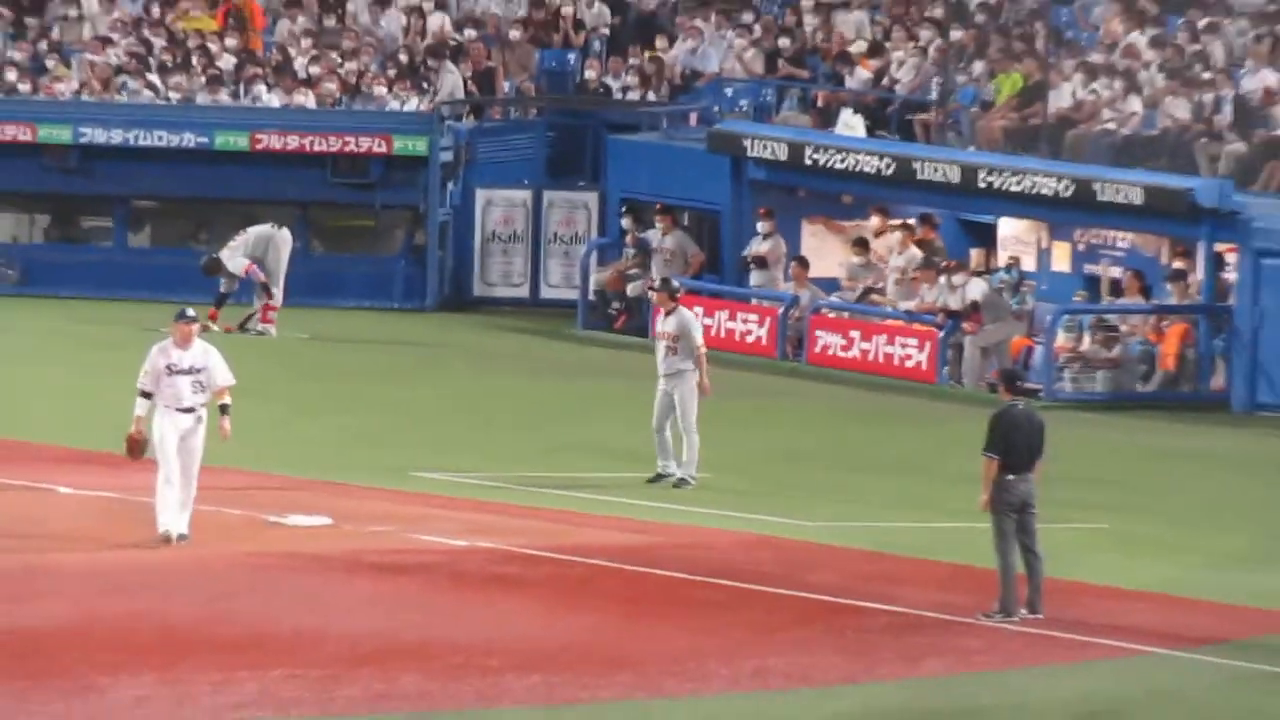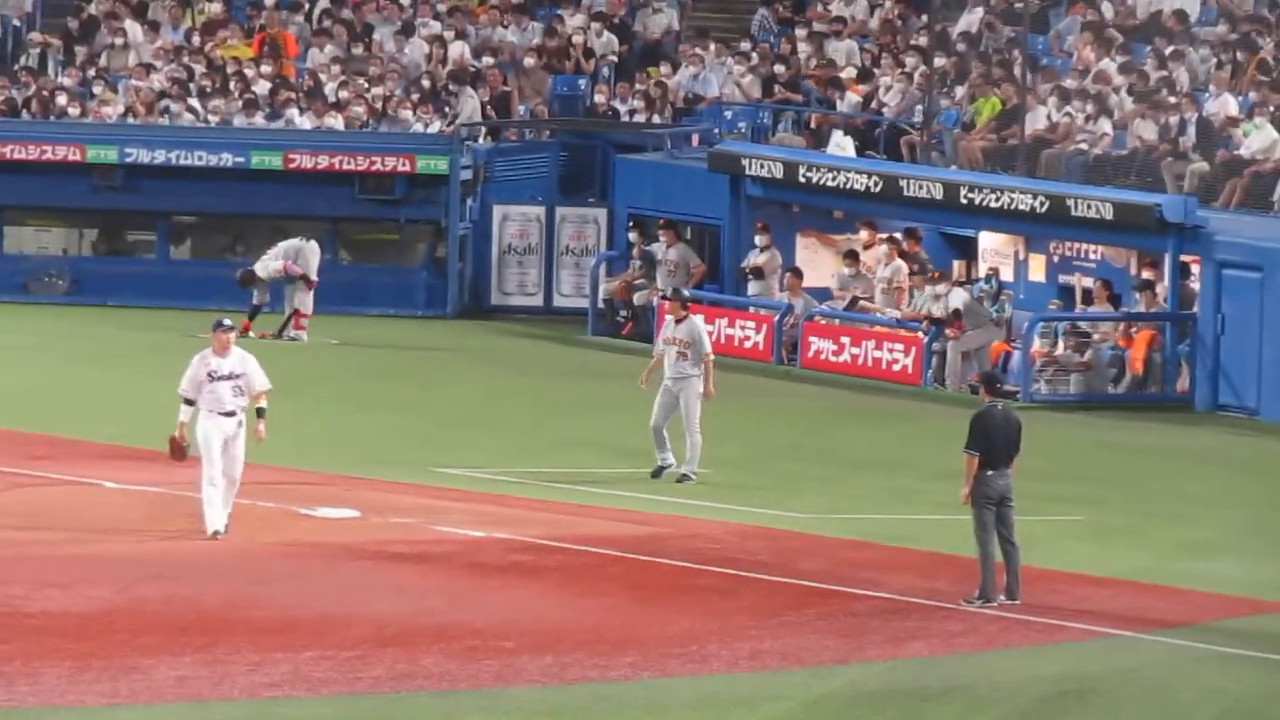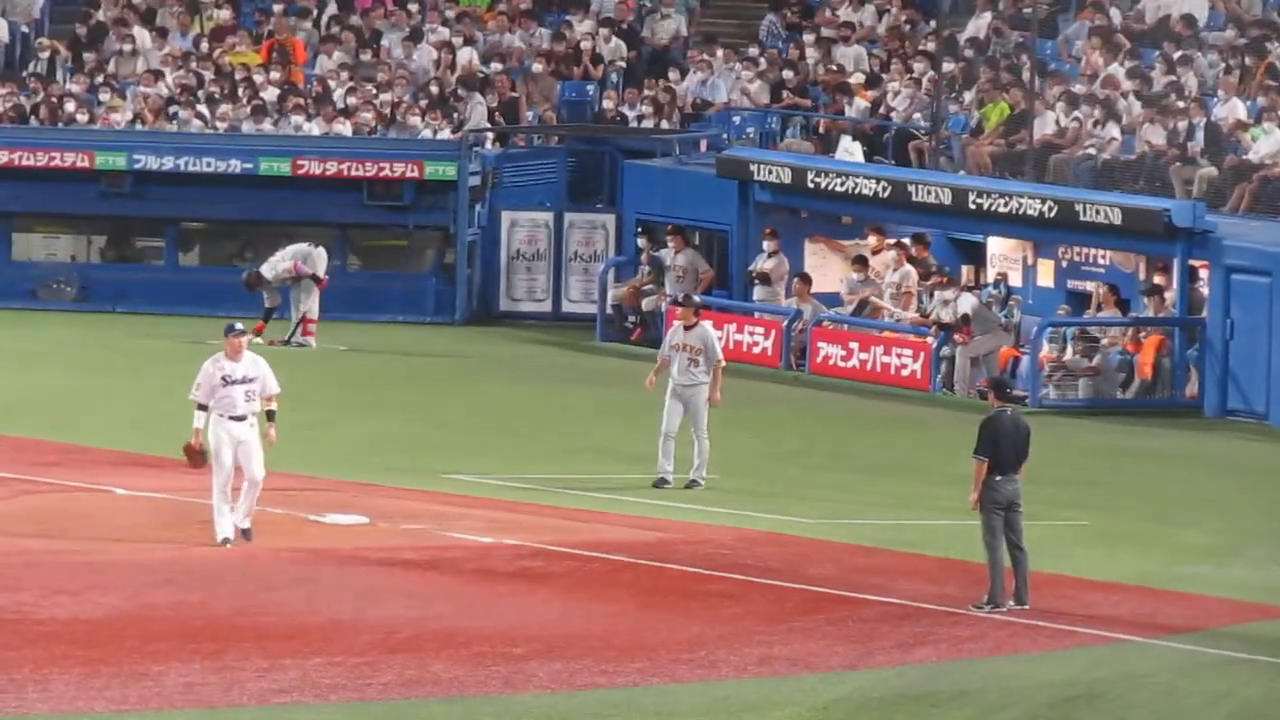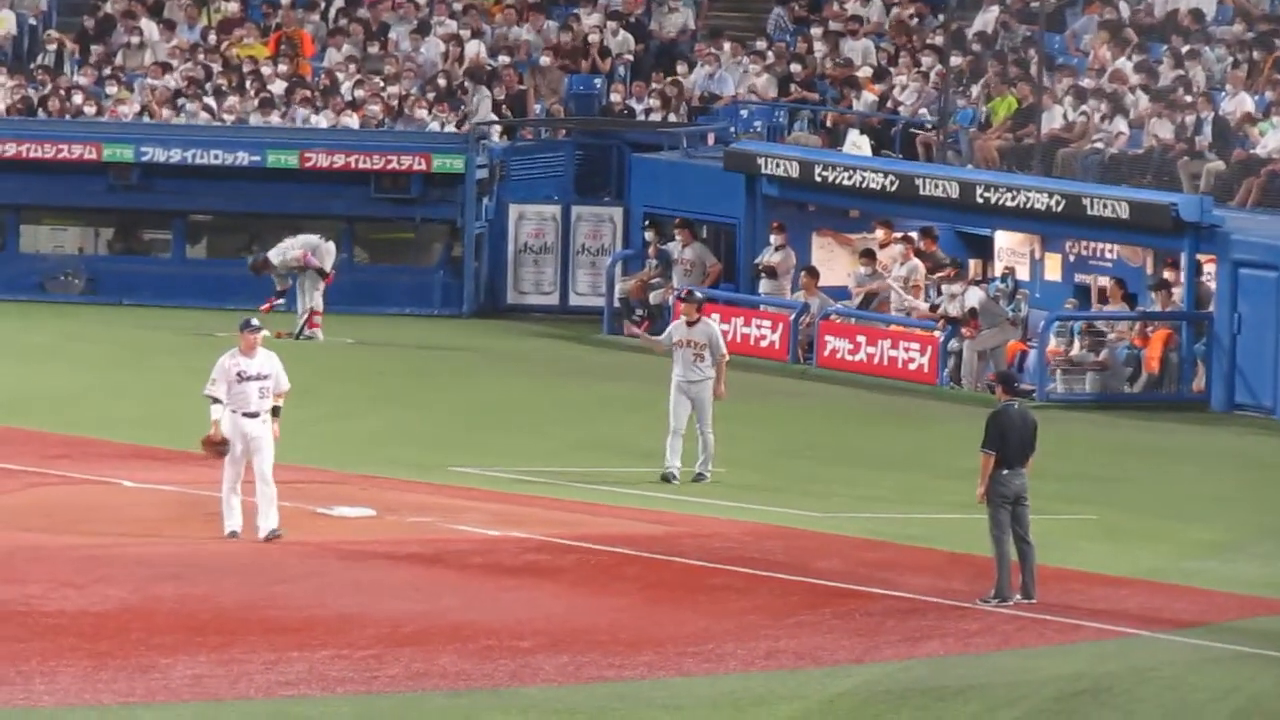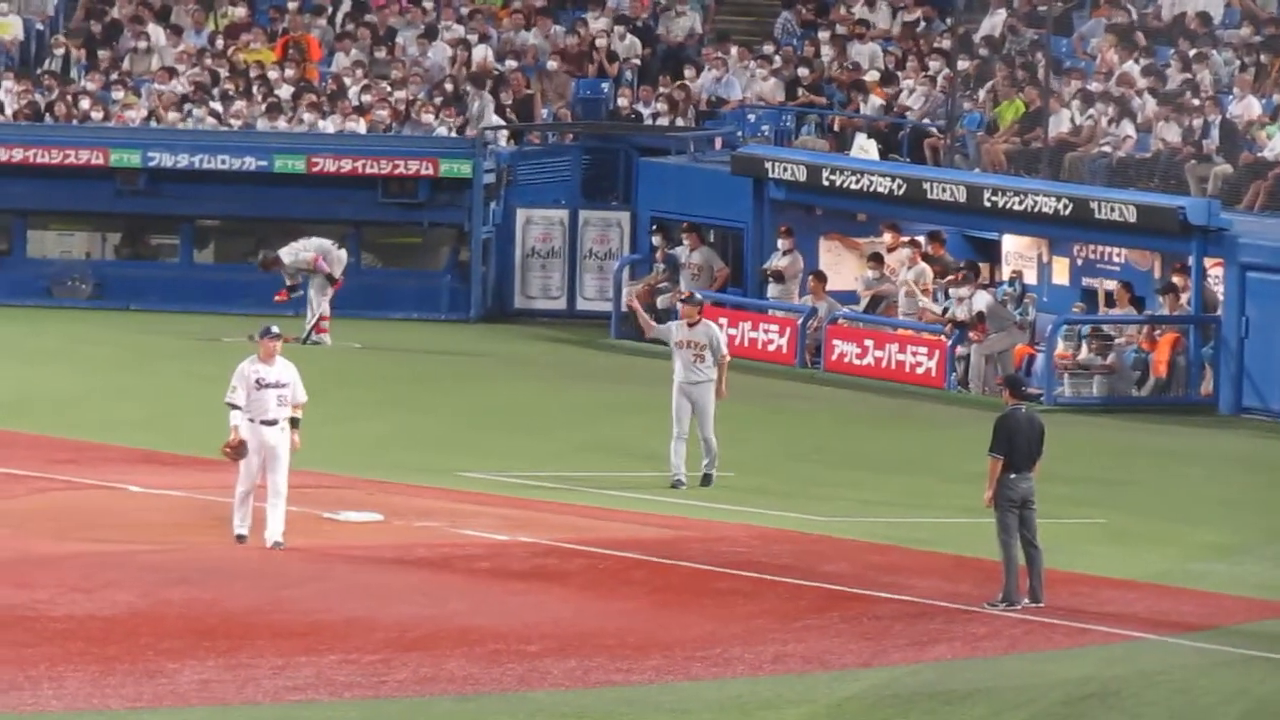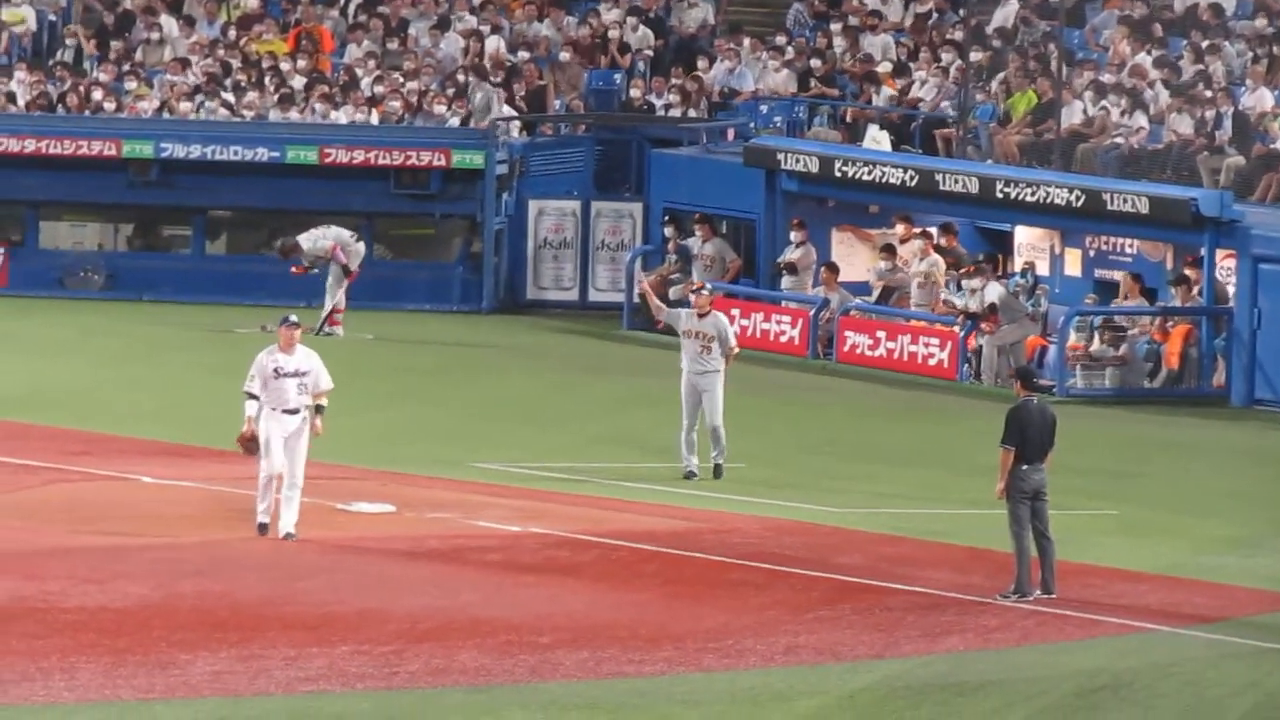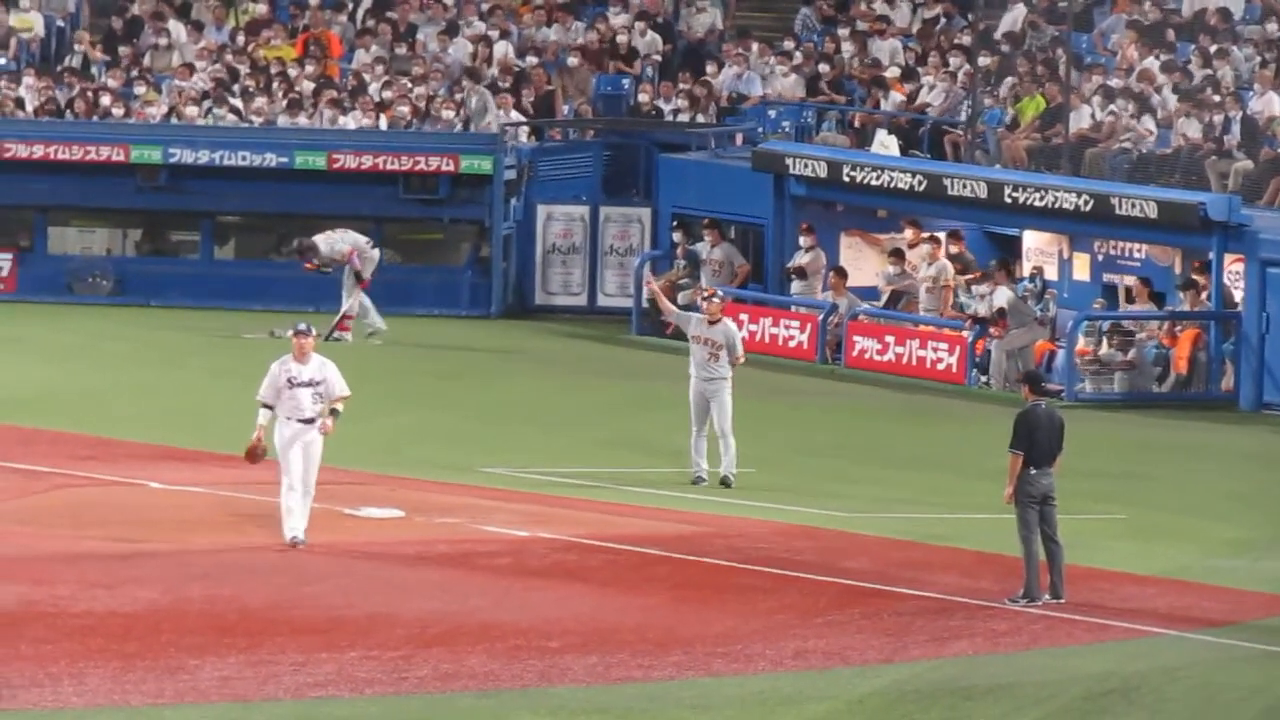
dt=0.2s
person 1, frame 1
left shoulder: (1001, 417)
right shoulder: (1035, 418)
left elbow: (992, 458)
right elbow: (1037, 457)
left wrist: (986, 491)
left hip: (1006, 485)
right hip: (1027, 485)
left knee: (1006, 549)
right knee: (1030, 547)
left ankle: (1007, 608)
right ankle: (1034, 605)
person 1, frame 2
left shoulder: (982, 416)
right shoulder: (1013, 417)
left elbow: (973, 455)
right elbow: (1015, 454)
left wrist: (967, 486)
left hip: (985, 480)
right hip: (1005, 480)
left knee: (986, 539)
right knee: (1008, 538)
left ankle: (987, 595)
right ankle: (1012, 592)
person 1, frame 3
left shoulder: (990, 422)
right shoulder: (1022, 423)
left elbow: (982, 460)
right elbow: (1023, 459)
left wrist: (975, 491)
left hip: (993, 485)
right hip: (1014, 485)
left knee: (994, 545)
right knee: (1016, 543)
left ankle: (996, 599)
right ankle: (1021, 597)
person 1, frame 4
left shoulder: (998, 416)
right shoulder: (1029, 417)
left elbow: (989, 454)
right elbow: (1030, 453)
left wrist: (982, 485)
left hip: (1000, 479)
right hip: (1021, 480)
left knee: (1001, 538)
right knee: (1023, 537)
left ankle: (1003, 594)
right ankle: (1028, 592)
person 1, frame 5
left shoulder: (1005, 419)
right shoulder: (1036, 420)
left elbow: (997, 458)
right elbow: (1037, 457)
left wrist: (989, 489)
left hip: (1008, 483)
right hip: (1028, 483)
left knee: (1009, 542)
right knee: (1031, 541)
left ankle: (1011, 597)
right ankle: (1036, 595)
person 1, frame 6
left shoulder: (1017, 411)
right shoulder: (1048, 412)
left elbow: (1009, 449)
right elbow: (1049, 448)
left wrist: (1001, 480)
left hip: (1020, 475)
right hip: (1040, 475)
left knee: (1021, 534)
right knee: (1043, 532)
left ankle: (1023, 589)
right ankle: (1048, 587)
person 1, frame 7
left shoulder: (1025, 416)
right shoulder: (1056, 416)
left elbow: (1017, 454)
right elbow: (1057, 452)
left wrist: (1010, 485)
left hip: (1028, 479)
right hip: (1048, 480)
left knee: (1029, 538)
right knee: (1051, 536)
left ankle: (1032, 593)
right ankle: (1056, 591)
person 2, frame 1
left shoulder: (208, 352)
right shoulder: (159, 352)
left elbow: (223, 387)
right elbow: (146, 389)
left wrist: (225, 417)
right wrist: (138, 420)
left hip: (196, 419)
right hip: (167, 417)
left knee: (189, 476)
right knee: (168, 473)
left ankle: (181, 527)
right ankle: (167, 528)
person 2, frame 2
left shoulder: (246, 359)
right shoulder: (200, 361)
left elbow: (260, 392)
right elbow: (189, 395)
left wrist: (260, 420)
right wrist: (181, 426)
left hip: (236, 421)
right hip: (210, 421)
left knee: (234, 475)
right knee: (212, 474)
left ankle: (222, 514)
right ankle: (214, 525)
person 2, frame 3
left shoulder: (257, 362)
right shoulder: (212, 366)
left elbow: (270, 396)
right elbow: (202, 401)
left wrist: (270, 425)
right wrist: (197, 432)
left hip: (249, 426)
right hip: (221, 426)
left knee: (255, 476)
right knee: (222, 481)
left ankle: (242, 520)
right ankle: (224, 531)
person 2, frame 4
left shoulder: (271, 359)
right shoulder: (227, 361)
left elbow: (279, 392)
right elbow: (216, 396)
left wrist: (275, 420)
right wrist: (216, 425)
left hip: (262, 422)
right hip: (235, 422)
left knee: (265, 474)
right knee: (233, 477)
left ankle: (268, 527)
right ankle: (232, 525)
person 2, frame 5
left shoulder: (288, 368)
right shoulder: (246, 368)
left elbow: (297, 403)
right elbow: (235, 403)
left wrist: (295, 431)
right wrist: (235, 430)
left hip: (280, 431)
right hip: (252, 430)
left knee: (278, 485)
right knee: (248, 482)
left ankle: (274, 535)
right ankle: (241, 527)
person 2, frame 6
left shoulder: (310, 357)
right shoulder: (265, 357)
left elbow: (322, 391)
right elbow: (253, 392)
left wrist: (318, 416)
right wrist: (249, 420)
left hip: (299, 421)
right hip: (272, 419)
left knee: (295, 476)
right knee: (272, 469)
left ankle: (287, 525)
right ankle: (263, 515)
person 2, frame 7
left shoulder: (326, 366)
right shoulder: (279, 367)
left elbow: (340, 397)
right elbow: (267, 400)
left wrist: (331, 417)
right wrist: (260, 428)
left hip: (314, 430)
right hip: (288, 429)
left knee: (308, 484)
right knee: (292, 481)
left ankle: (298, 529)
right ankle: (293, 533)
person 3, frame 1
left shoulder: (686, 318)
right shoulder: (662, 317)
left elbow: (699, 350)
left wrist: (703, 377)
right wrist: (657, 375)
left hip: (685, 378)
right hip: (665, 379)
left knee: (688, 427)
right knee: (659, 425)
left ankle: (687, 475)
right ankle: (667, 468)
person 3, frame 2
left shoulder: (696, 326)
right shoulder: (667, 325)
left elbow: (707, 356)
right elbow: (660, 353)
left wrist: (709, 383)
right wrist: (647, 372)
left hip: (690, 382)
right hip: (669, 382)
left knee: (692, 428)
right knee: (656, 424)
left ankle: (689, 471)
right ankle: (665, 461)
person 3, frame 3
left shoulder: (707, 333)
right shoulder: (674, 331)
left elbow: (717, 363)
right elbow: (666, 357)
left wrist: (715, 390)
right wrist: (653, 373)
left hip: (699, 389)
right hip: (676, 387)
left knee: (701, 434)
right knee: (668, 431)
left ankle: (698, 476)
right ankle: (665, 474)
person 3, frame 4
left shoulder: (710, 328)
right shoulder: (675, 327)
left elbow: (722, 357)
right elbow: (660, 344)
left wrist: (720, 384)
right wrist: (640, 334)
left hip: (703, 384)
right hip: (680, 384)
left knee: (705, 430)
right knee: (676, 428)
left ankle: (703, 470)
person 3, frame 5
left shoulder: (711, 329)
right shoulder: (674, 328)
left elbow: (723, 358)
right elbow: (651, 329)
left wrist: (722, 384)
left hip: (704, 386)
right hip: (681, 386)
left knee: (706, 434)
right knee: (679, 433)
left ankle: (709, 469)
right ankle: (678, 475)
person 3, frame 6
left shoulder: (720, 321)
right shoulder: (683, 317)
left elbow: (732, 349)
left wrist: (719, 365)
left hip: (712, 378)
right hip: (689, 377)
left knee: (715, 424)
right knee: (689, 425)
left ankle: (718, 460)
right ankle: (691, 467)
person 3, frame 7
left shoulder: (729, 329)
right shoulder: (693, 321)
left elbow: (738, 359)
left wrist: (722, 369)
left hip: (720, 385)
right hip: (697, 383)
left knee: (724, 430)
right knee: (698, 430)
right ankle: (700, 473)
